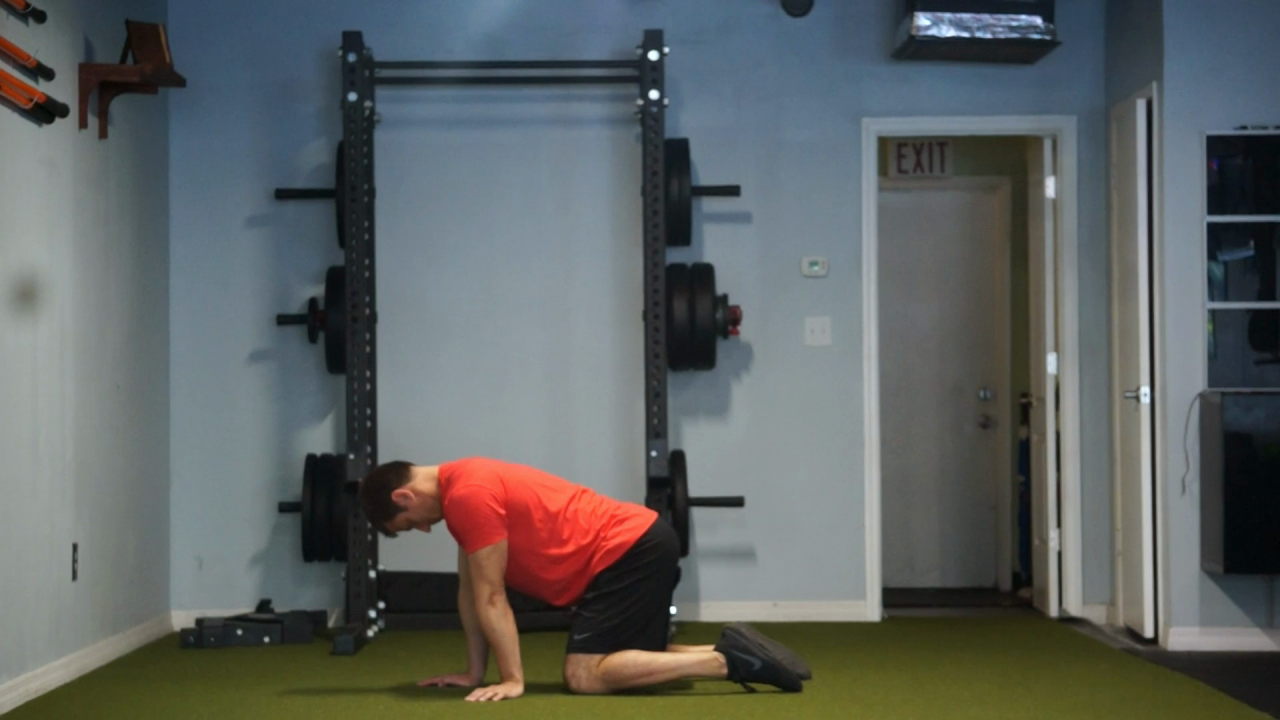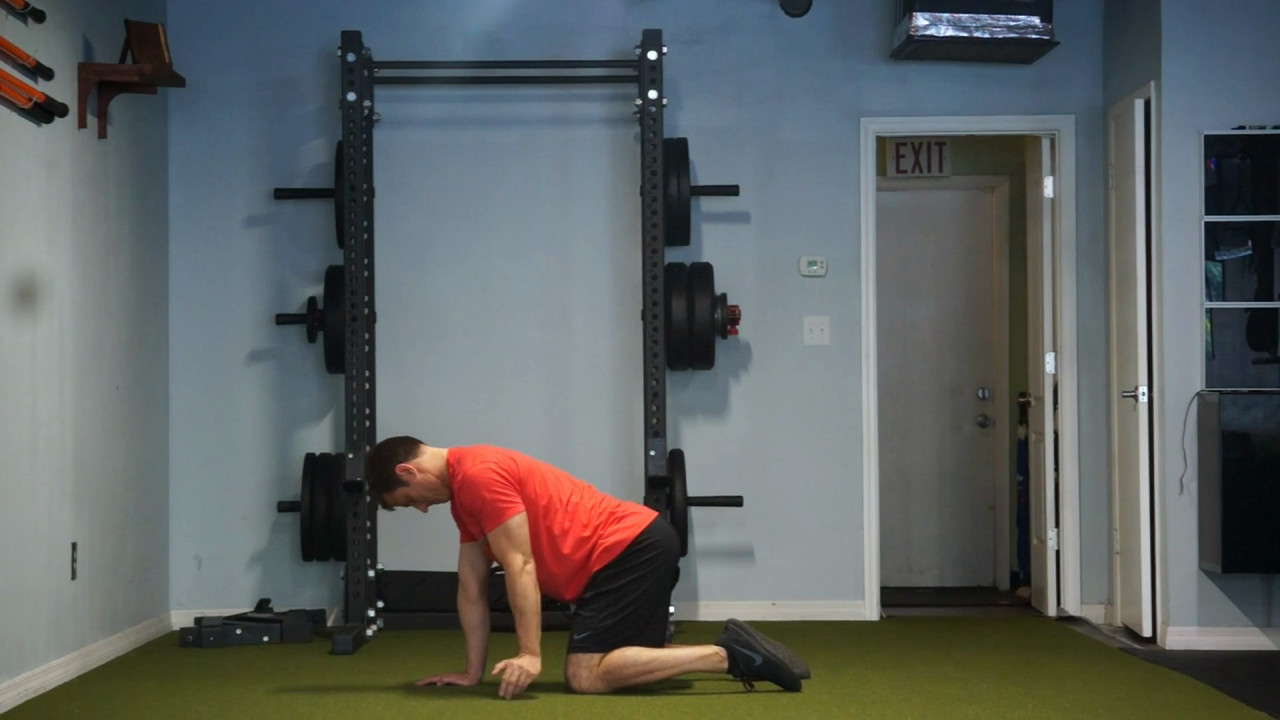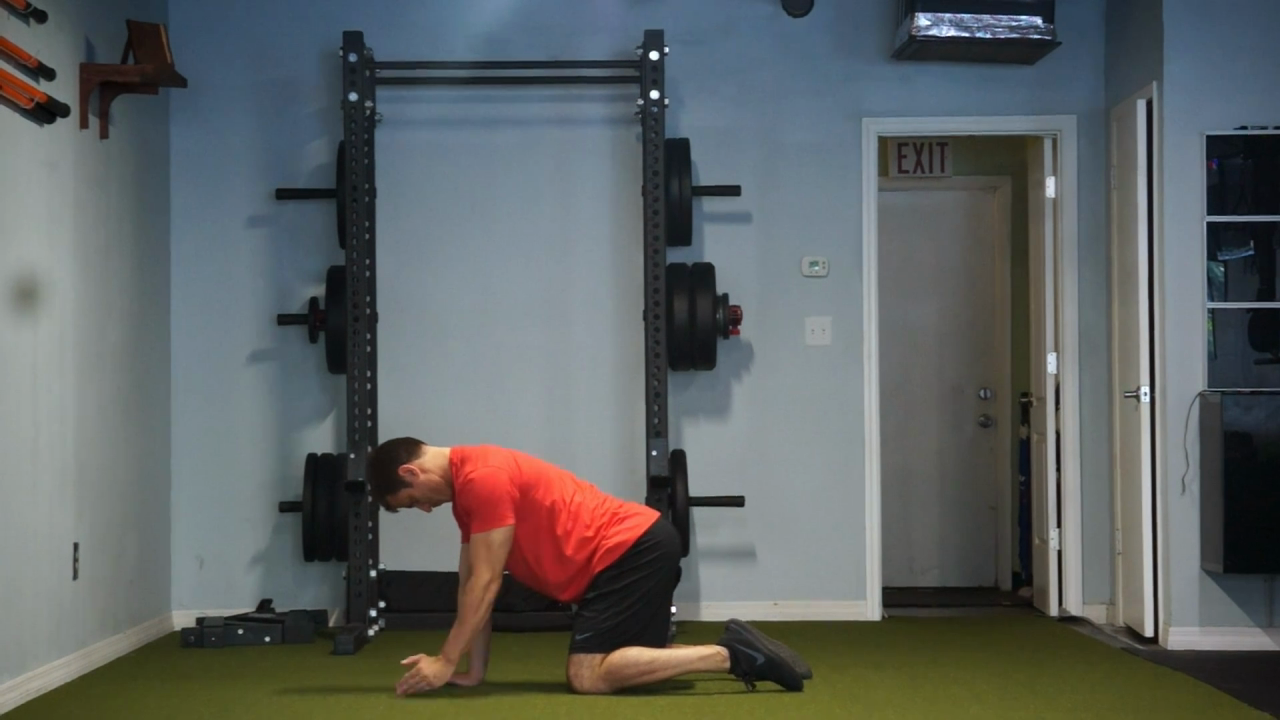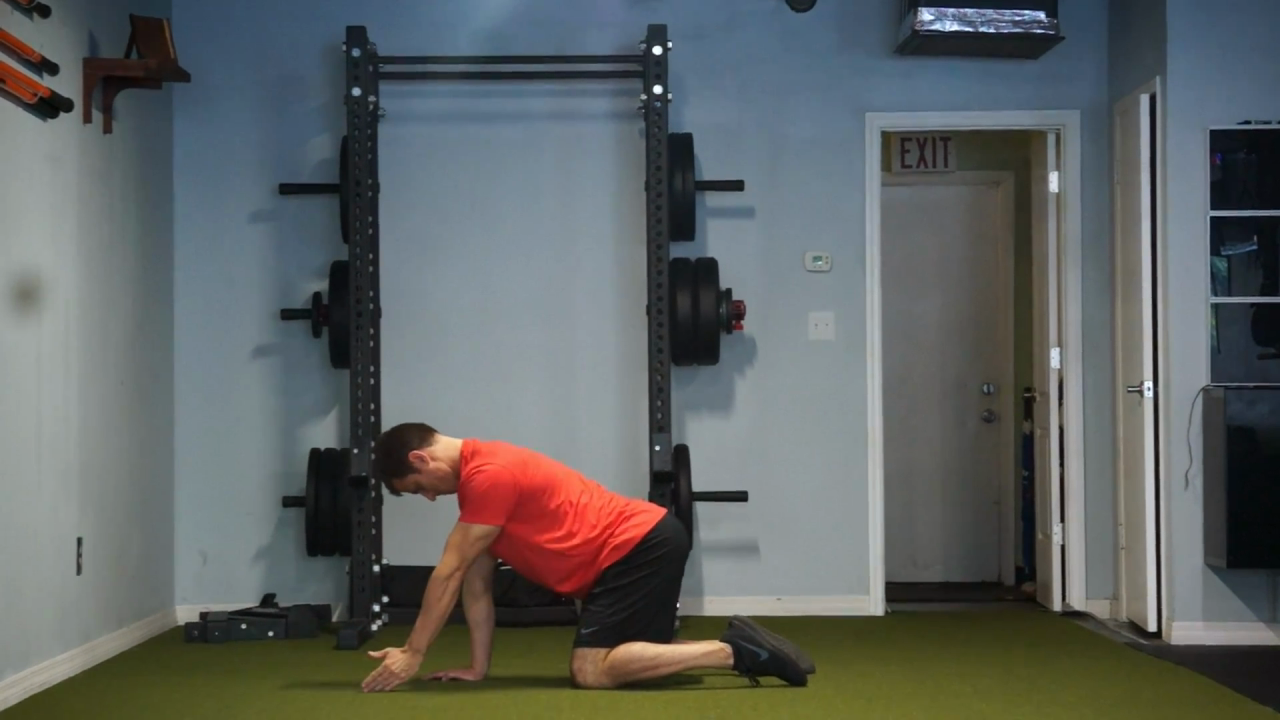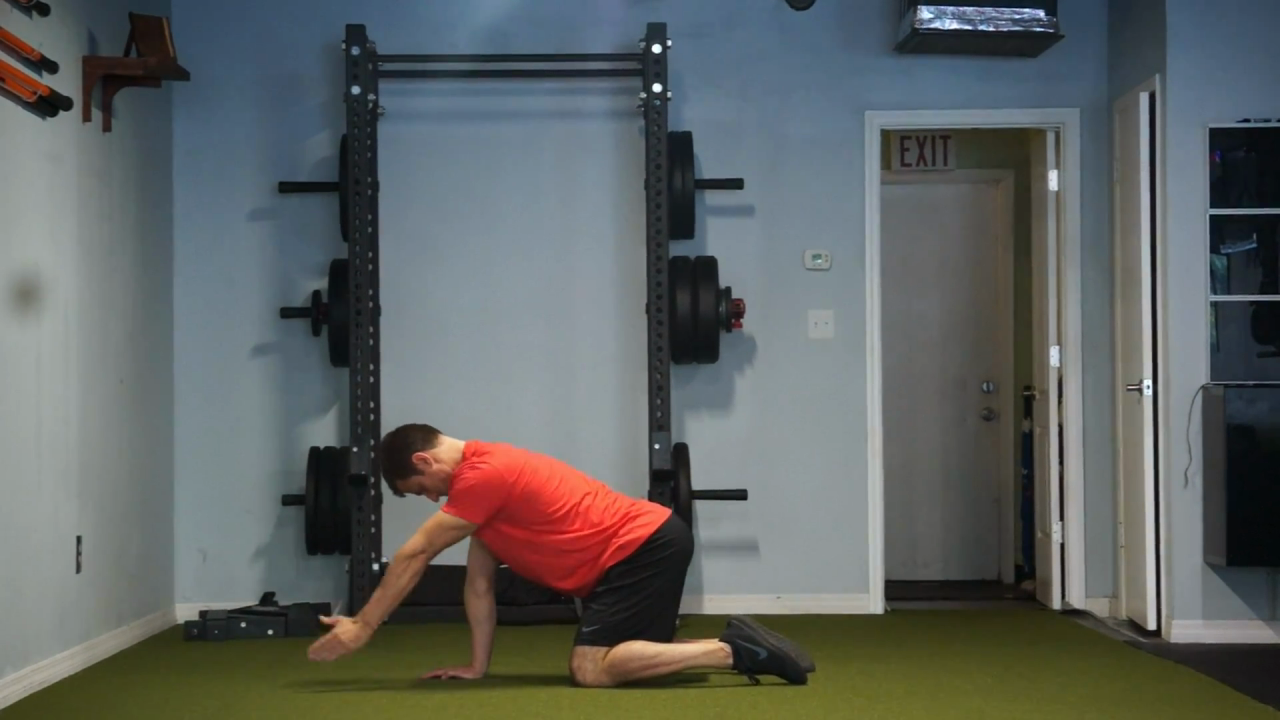
dt=0.7s
person 1, frame 1
left shoulder: (467, 497)
right shoulder: (463, 488)
left elbow: (491, 598)
right elbow: (470, 591)
left wrist: (512, 679)
right wrist: (474, 672)
left hip: (631, 549)
right hip: (642, 542)
left knee: (584, 674)
right knee: (626, 659)
left ankle: (727, 659)
right ankle: (729, 651)
person 1, frame 2
left shoulder: (478, 476)
right shoulder: (464, 491)
left elbow: (521, 566)
right elbow: (471, 588)
left wrist: (530, 654)
right wrist: (471, 671)
left hip: (630, 547)
right hip: (641, 542)
left knee: (586, 674)
right knee: (620, 658)
left ankle: (729, 655)
right ankle: (731, 649)
person 1, frame 3
left shoulder: (482, 480)
right shoulder: (466, 488)
left elbow: (485, 584)
right elbow: (474, 583)
left wrist: (445, 661)
right wrist: (473, 671)
left hip: (633, 548)
right hip: (642, 544)
left knee: (587, 675)
right knee: (619, 660)
left ankle: (730, 654)
right ankle: (735, 650)
person 1, frame 4
left shoulder: (487, 476)
right shoulder: (478, 474)
left elbow: (450, 573)
right elbow: (476, 583)
left wrist: (413, 654)
right wrist: (478, 666)
left hip: (641, 546)
right hip: (648, 542)
left knee: (591, 671)
right knee: (623, 656)
left ankle: (734, 651)
right ankle: (738, 647)
person 1, frame 5
left shoulder: (482, 475)
right shoulder: (487, 476)
left elbow: (415, 555)
right elbow: (479, 583)
left wrist: (363, 627)
right wrist: (477, 664)
left hip: (647, 547)
right hip: (653, 542)
left knee: (592, 668)
right knee: (616, 654)
left ankle: (734, 651)
right ankle: (735, 643)
